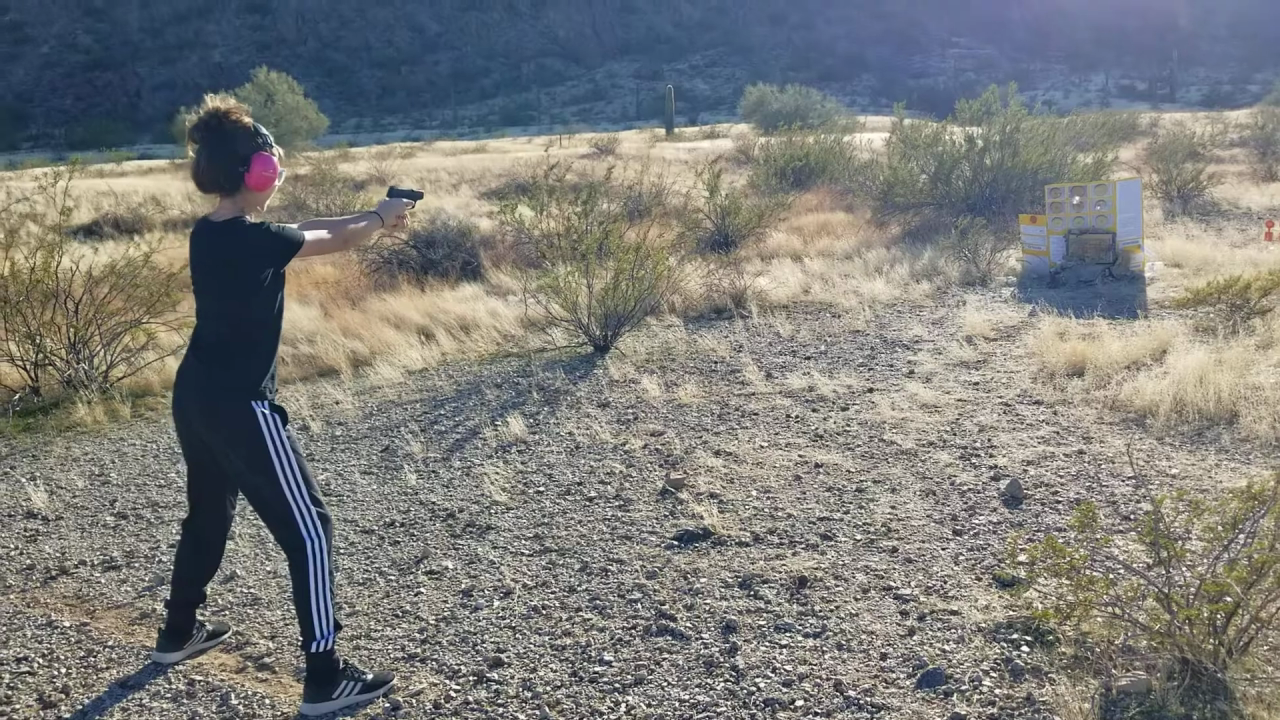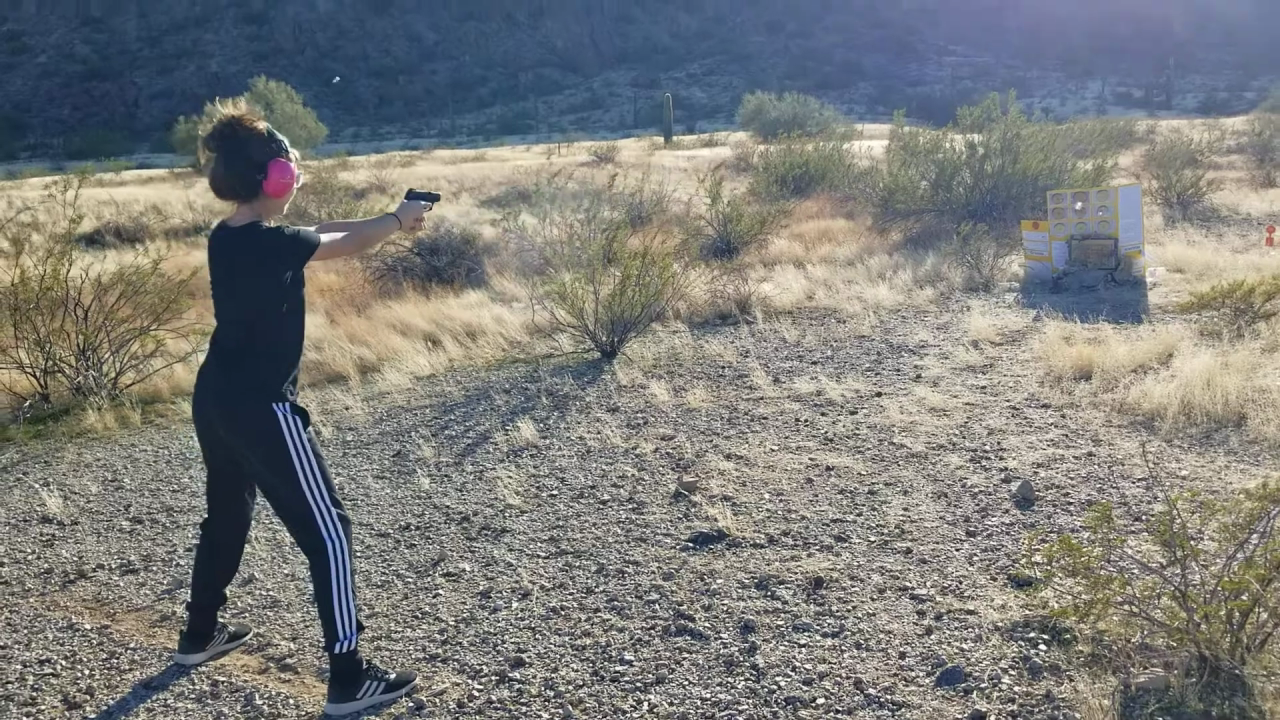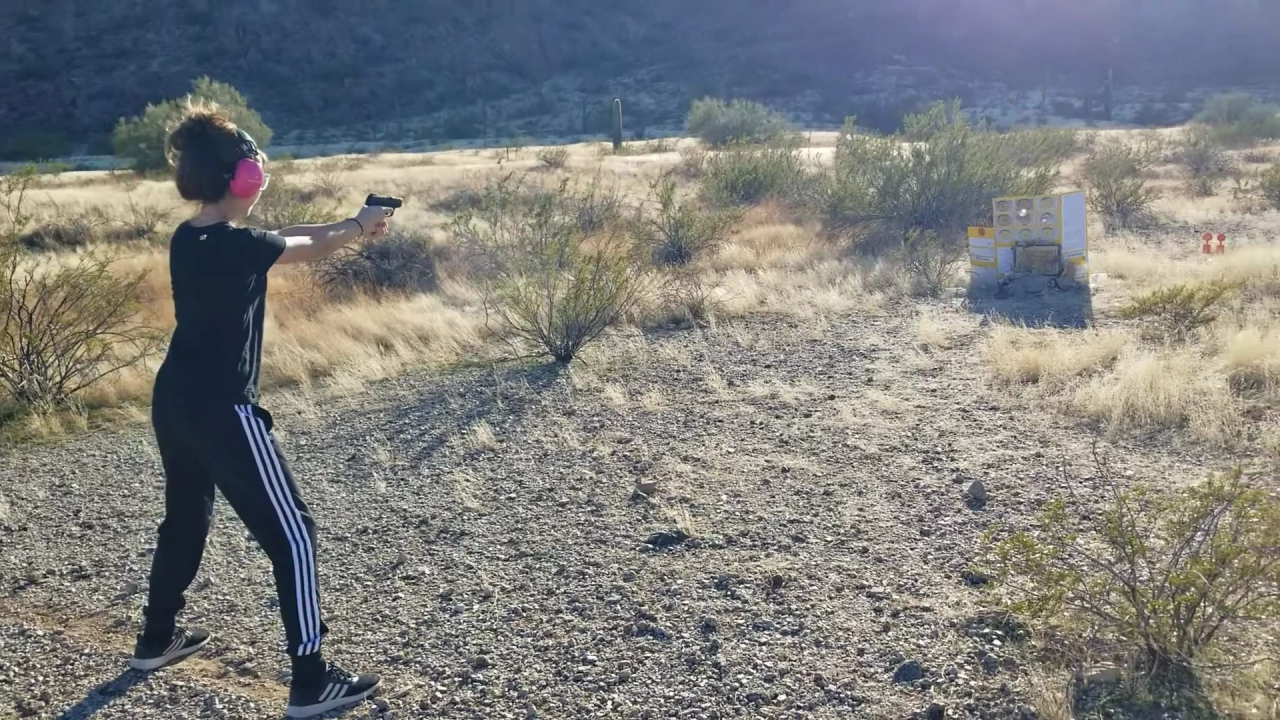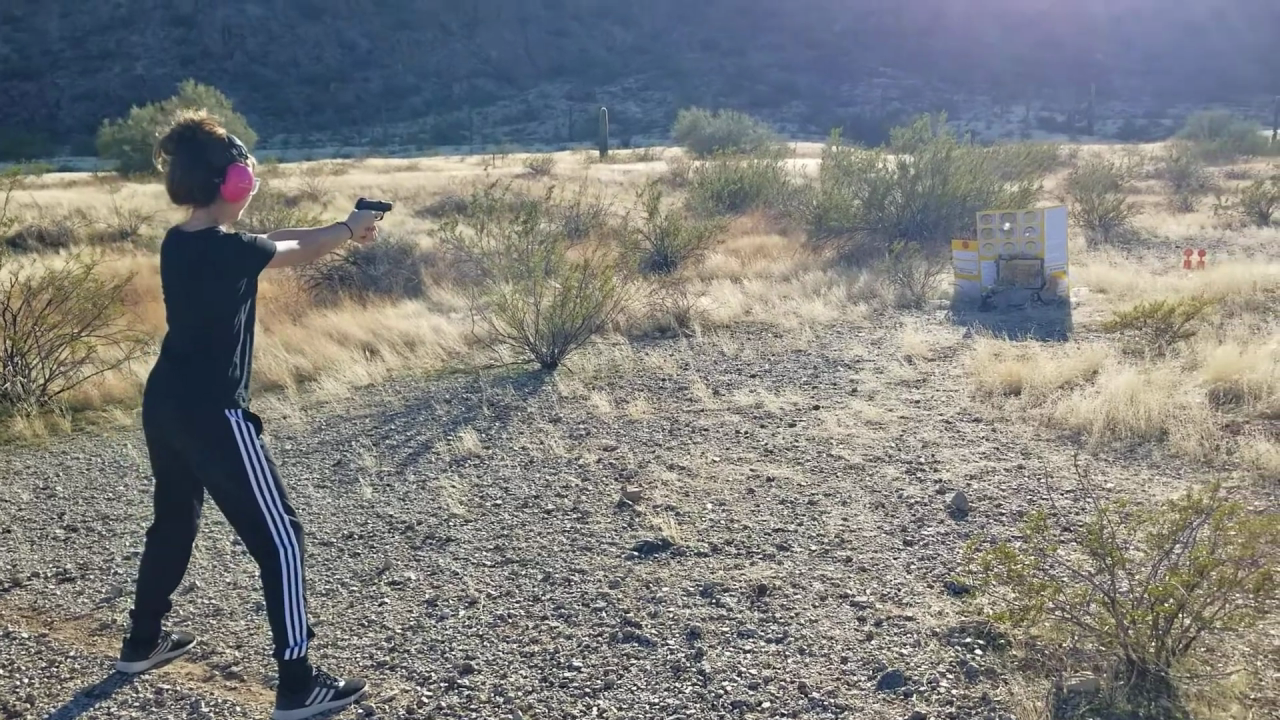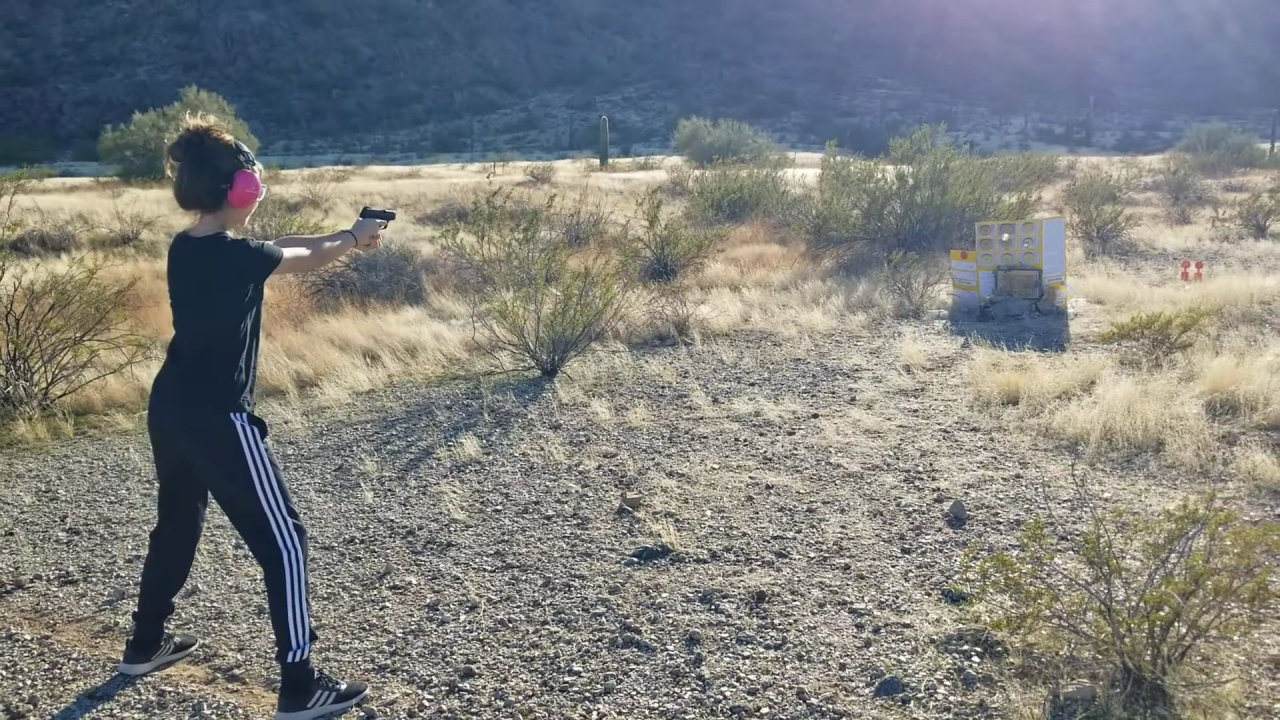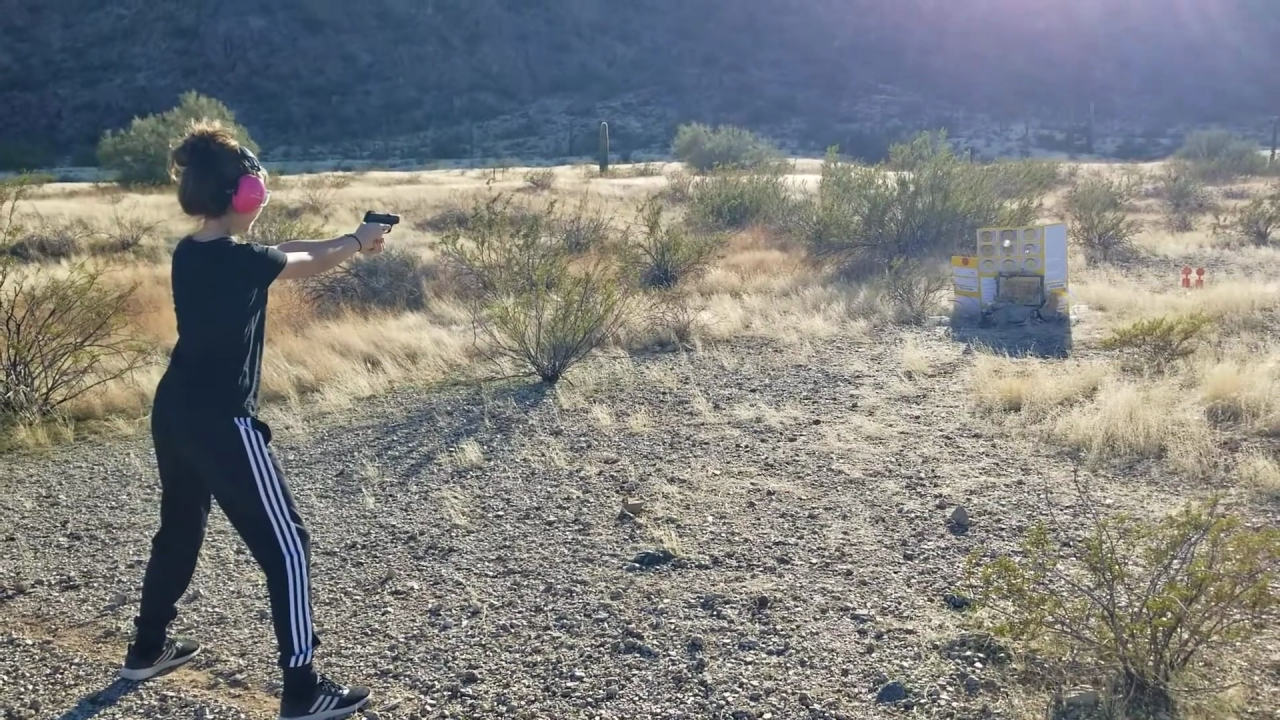
dt=0.3s
person 1, frame 1
left shoulder: (207, 234)
right shoulder: (254, 240)
left elbow: (307, 231)
right elbow: (330, 241)
left wrist: (371, 217)
right wrist: (380, 218)
left hip: (195, 395)
right hip: (239, 406)
left knee: (208, 512)
right knee: (307, 532)
left ankle: (177, 631)
person 1, frame 2
left shoulder: (225, 238)
right shoulder: (272, 244)
left elbow: (324, 231)
right elbow: (347, 244)
left wrist: (388, 220)
right wrist: (398, 219)
left hip: (215, 398)
right hip: (260, 408)
left knee: (227, 513)
right knee: (326, 533)
left ankle: (199, 633)
person 1, frame 3
left shoulder: (188, 238)
right shoulder: (238, 246)
left elbow: (285, 236)
right elbow: (310, 247)
left wrist: (350, 224)
right wrist: (359, 225)
left hip: (174, 400)
right hip: (221, 411)
left knee: (185, 516)
right knee: (291, 535)
left ankle: (156, 638)
person 1, frame 4
left shoulder: (178, 242)
right shoulder: (228, 250)
left elbow: (278, 239)
right elbow: (299, 252)
left wrist: (339, 229)
right wrist: (349, 229)
left hip: (165, 404)
right hip: (212, 415)
left knee: (173, 520)
right knee: (279, 540)
left ankle: (142, 642)
person 1, frame 5
left shoulder: (185, 248)
right shoulder: (236, 256)
left elbow: (281, 246)
right elbow: (306, 258)
left wrist: (344, 235)
right wrist: (354, 237)
left hip: (171, 407)
right hip: (218, 418)
left knee: (177, 523)
right knee: (282, 543)
left ankle: (145, 643)
person 1, frame 6
left shoulder: (189, 253)
right shoulder: (241, 261)
left elbow: (288, 250)
right elbow: (309, 263)
left wrist: (347, 240)
right wrist: (358, 242)
left hip: (174, 412)
right hip: (221, 423)
left knee: (179, 529)
right knee: (286, 548)
left ankle: (147, 649)
